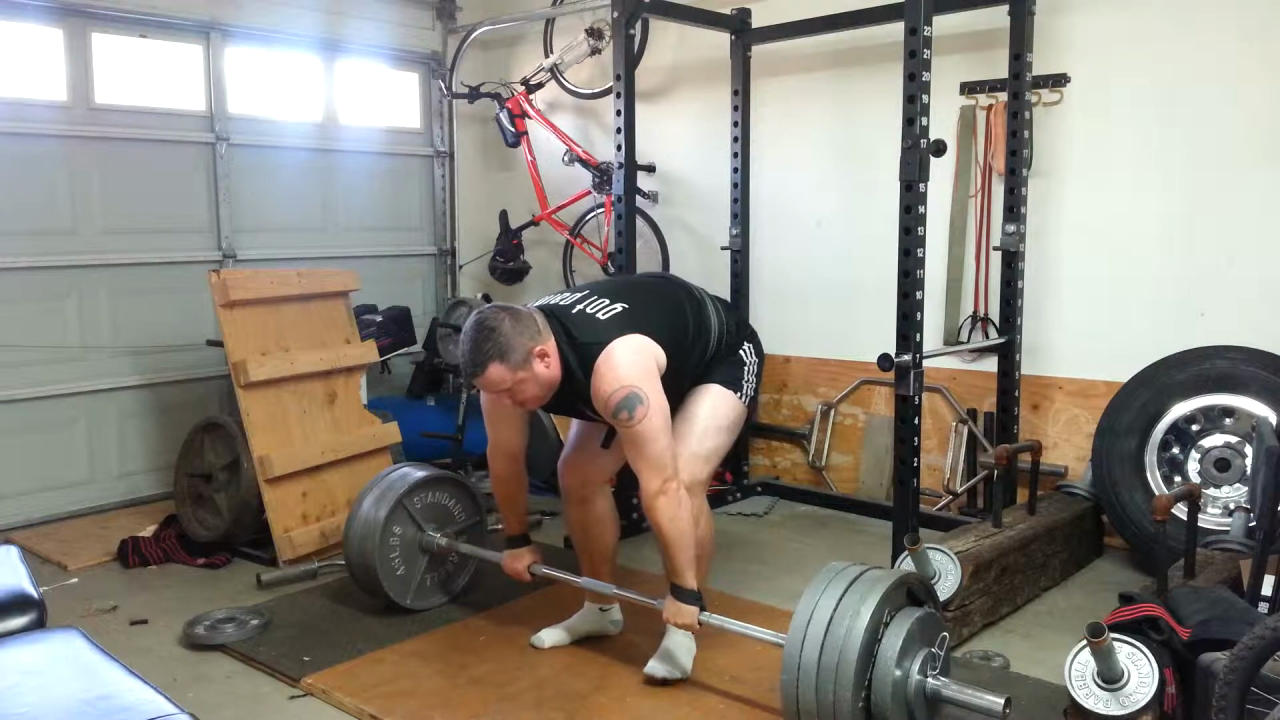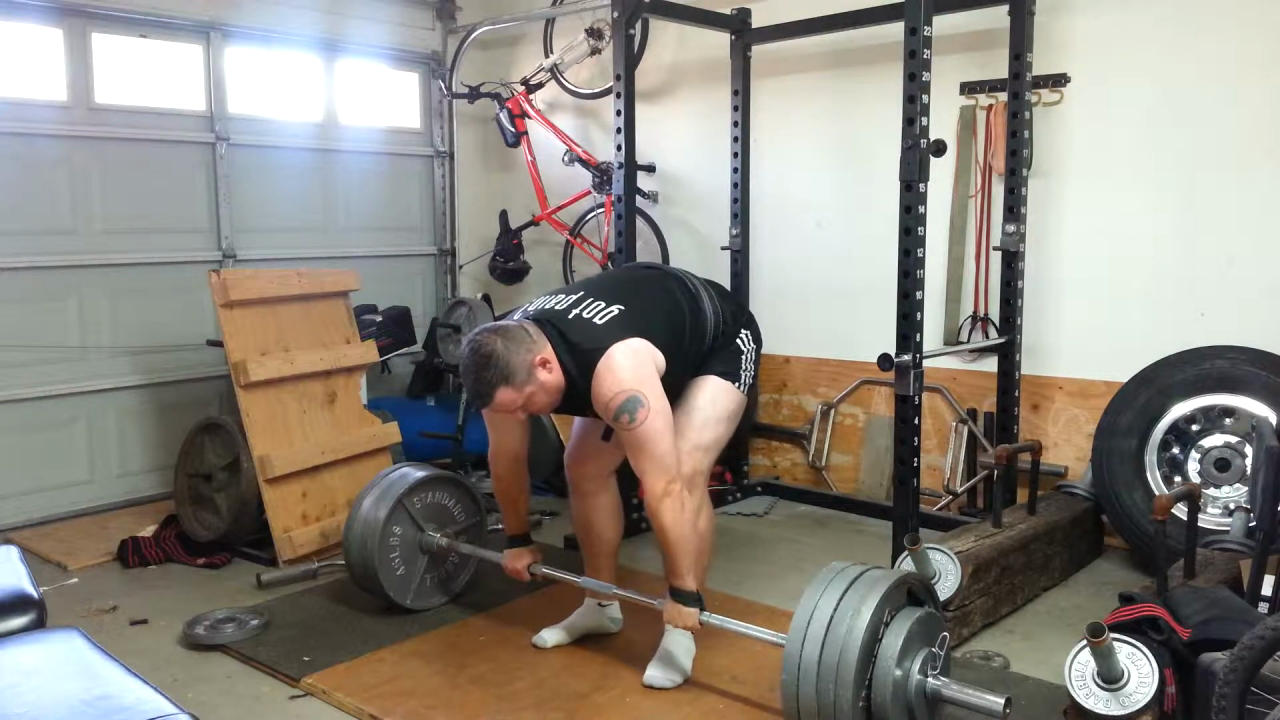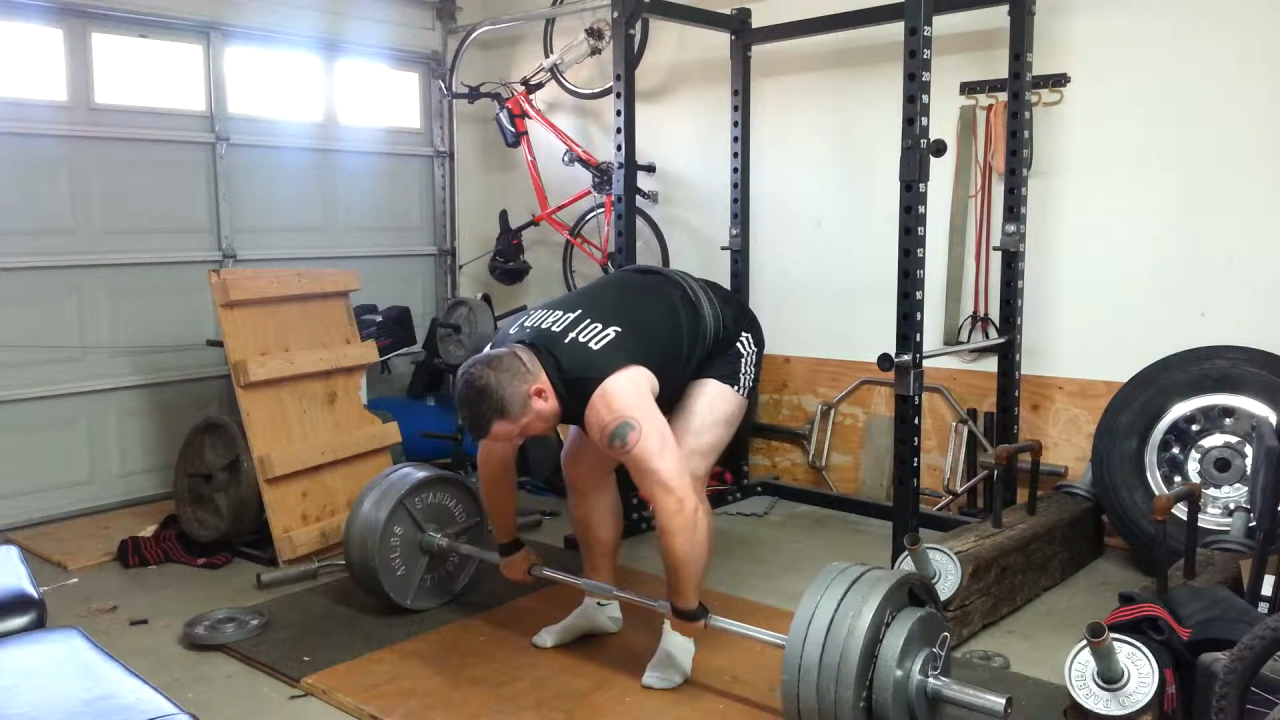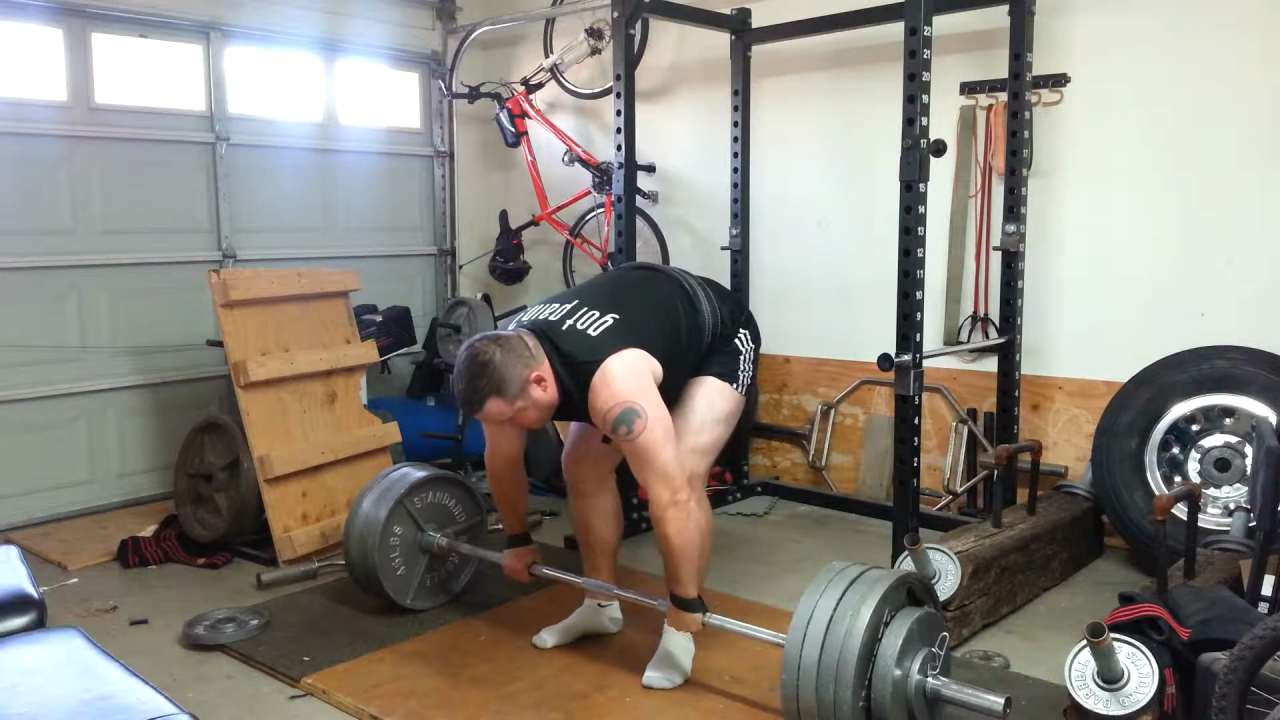
dt=1s
person 1, frame 1
left shoulder: (616, 370)
right shoulder: (508, 355)
left elbow: (662, 487)
right elbow: (505, 455)
left wrist: (684, 593)
right wrist: (516, 540)
left hip: (722, 357)
right hip: (659, 354)
left knee: (683, 480)
right knee: (577, 475)
left ankle: (680, 629)
right ankle: (600, 609)
person 1, frame 2
left shoulder: (616, 372)
right shoulder: (507, 359)
left elbow: (664, 488)
right elbow: (506, 457)
left wrist: (682, 594)
right wrist: (517, 540)
left hip: (721, 341)
right hip: (652, 323)
left knee: (686, 475)
right knee: (584, 467)
left ankle: (679, 630)
right ankle: (601, 606)
person 1, frame 3
left shoulder: (611, 397)
right shoulder: (502, 369)
left elbow: (679, 505)
right elbow: (494, 462)
left wrist: (687, 612)
right wrist: (509, 548)
left hip: (723, 340)
left knee: (682, 478)
right knee: (580, 467)
left ankle: (677, 633)
right ankle: (601, 604)
person 1, frame 4
left shoulder: (613, 383)
right shoulder: (505, 365)
left elbow: (671, 496)
right elbow: (503, 461)
left wrist: (686, 602)
right wrist: (518, 540)
left hip: (720, 339)
right hip: (646, 316)
left knee: (684, 476)
right knee: (581, 468)
left ankle: (678, 632)
right ankle: (601, 605)
